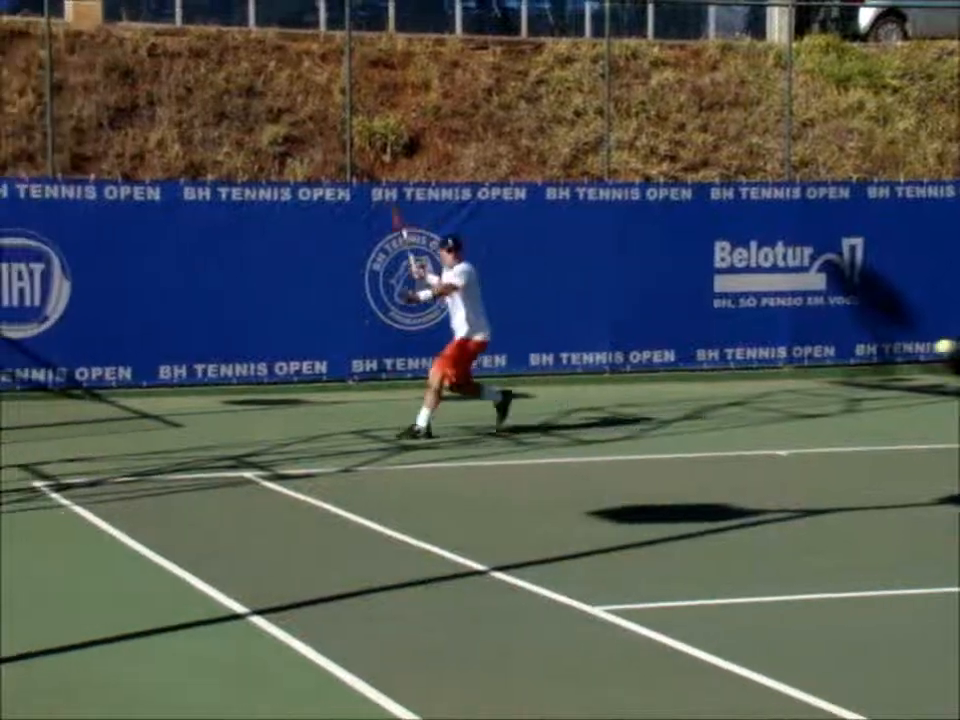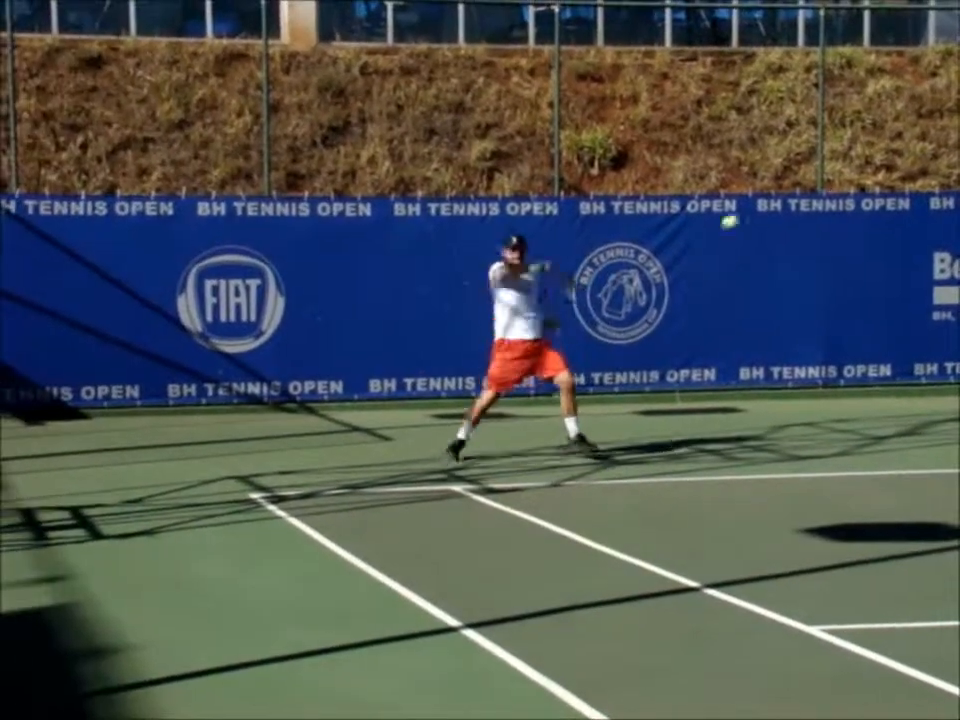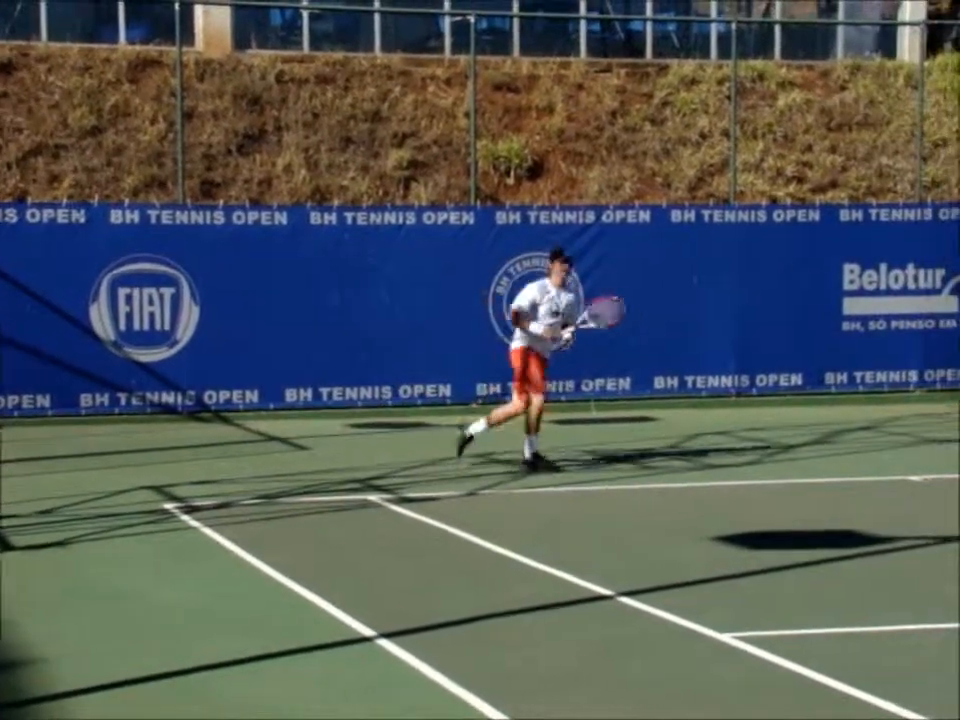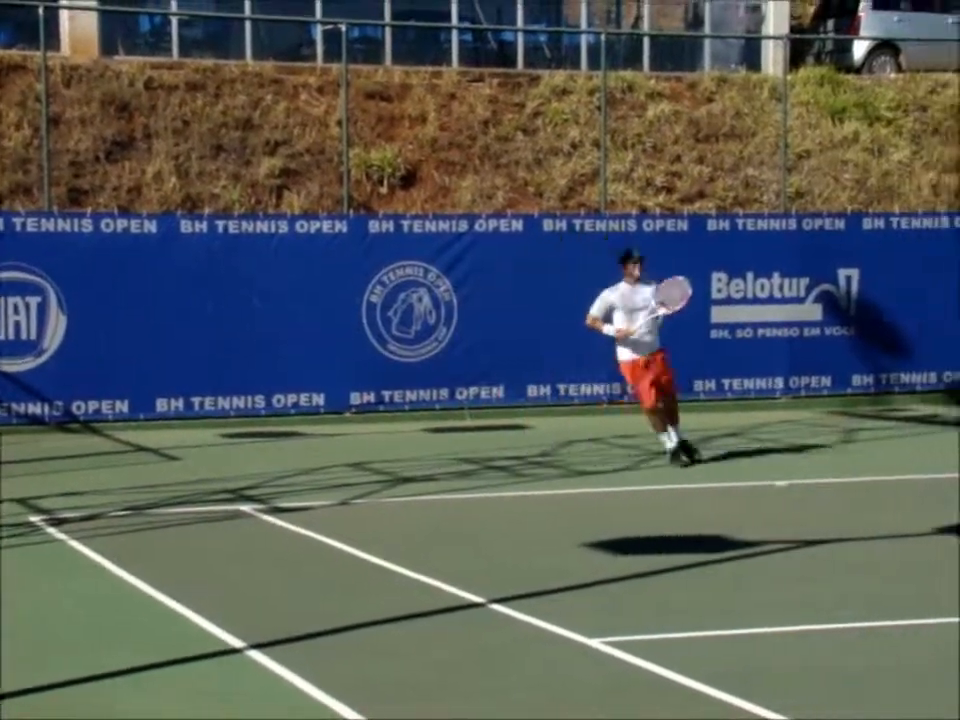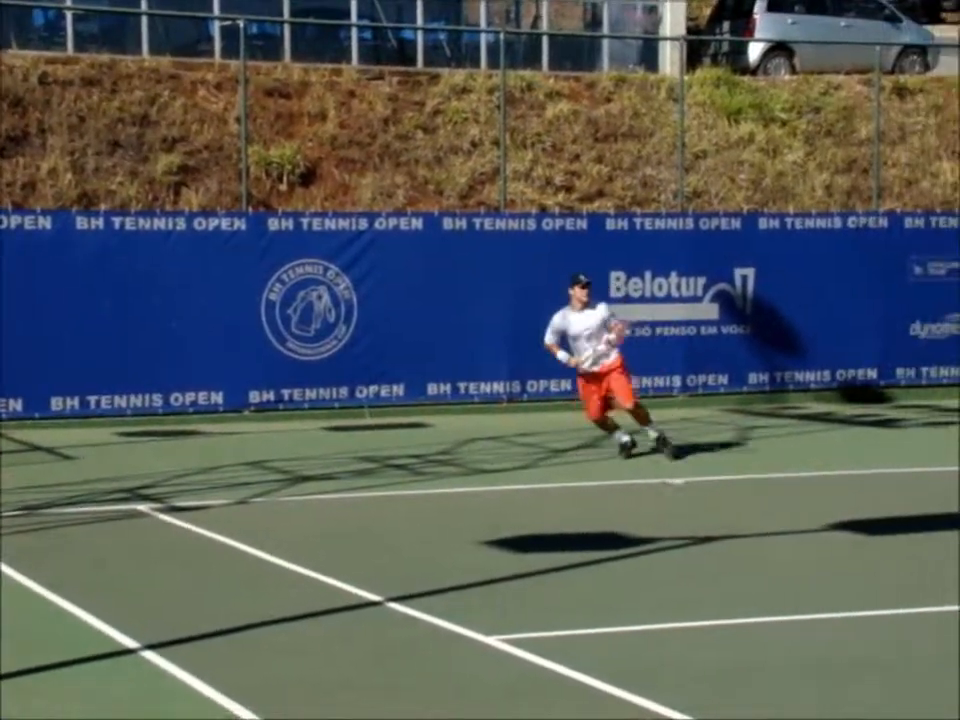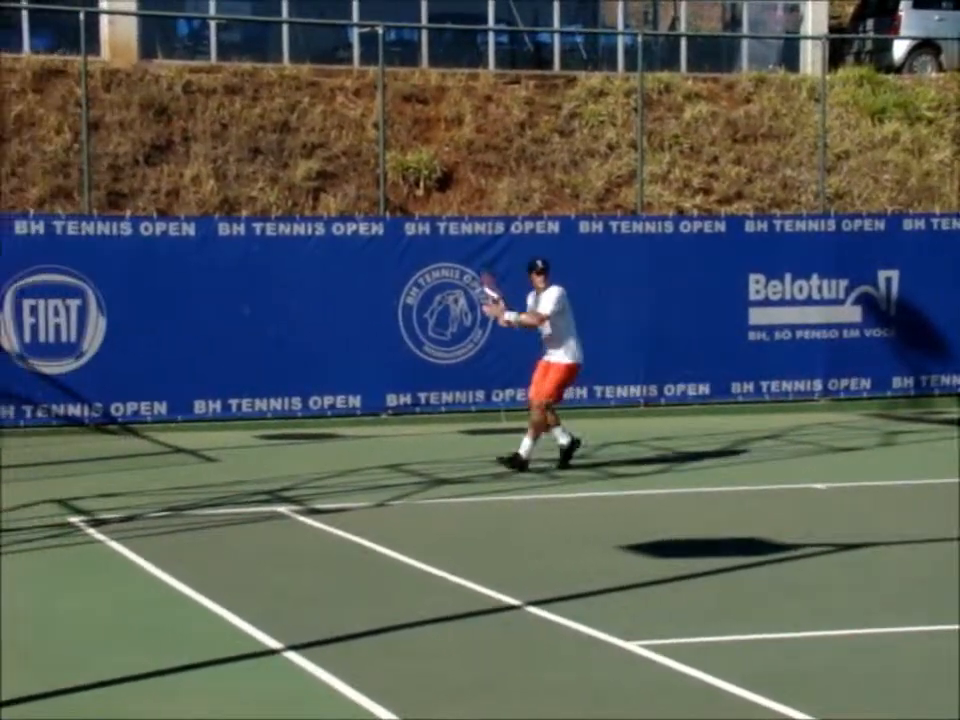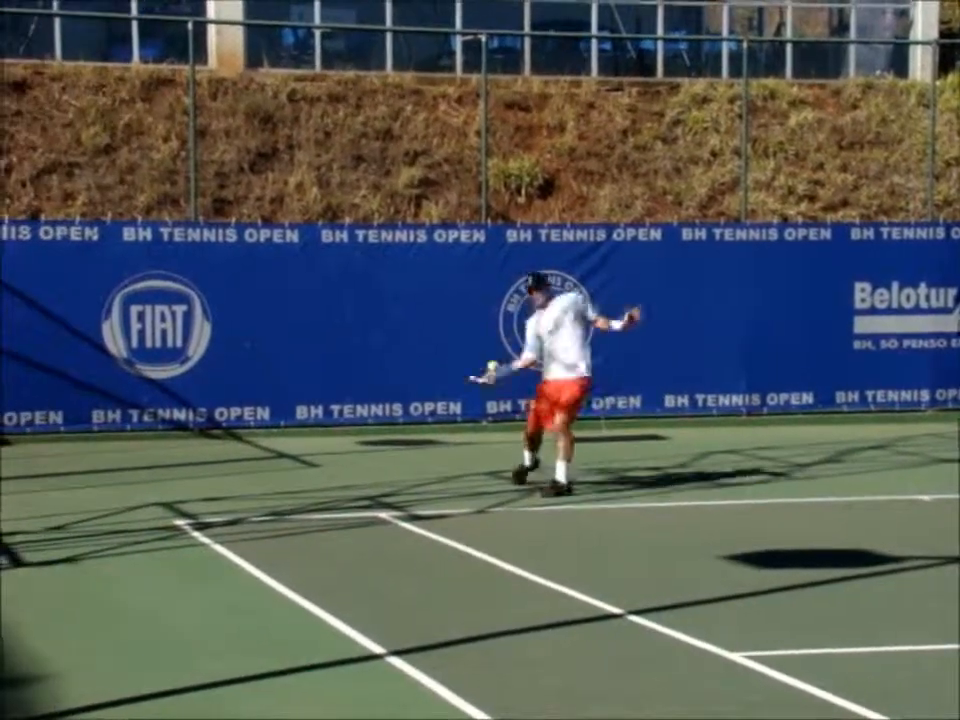
dt=0.7s
person 1, frame 1
left shoulder: (464, 269)
right shoulder: (448, 270)
left elbow: (449, 287)
right elbow: (440, 285)
left wrist: (421, 295)
right wrist: (426, 276)
left hip: (473, 336)
right hip: (465, 336)
left knee: (435, 376)
right knee: (456, 384)
left ankle: (421, 427)
right ankle: (500, 398)
person 1, frame 2
left shoulder: (532, 280)
right shoulder: (496, 270)
right elbow: (508, 272)
left wrist: (543, 321)
right wrist: (537, 269)
left hip: (537, 342)
right hip: (509, 343)
left knee: (566, 381)
right knee: (490, 394)
left ankle: (576, 437)
right ankle: (460, 439)
person 1, frame 3
left shoulder: (571, 295)
right shoulder: (536, 288)
left elbow: (569, 325)
right elbow: (515, 316)
left wrist: (567, 334)
right wrist: (539, 330)
left hip: (541, 354)
right hip: (526, 349)
left knee: (520, 406)
right knee: (538, 397)
left ankle: (471, 431)
right ankle: (531, 454)
person 1, frame 4
left shoulder: (650, 288)
right shoulder: (612, 294)
left elbow: (659, 312)
right elbow: (591, 320)
right wrist: (612, 330)
left hip: (654, 353)
right hip: (630, 359)
left knee: (670, 398)
right knee: (650, 405)
left ankle: (679, 440)
right ankle: (671, 448)
person 1, frame 5
left shoulder: (601, 309)
right shoulder: (560, 318)
left elbow: (617, 327)
right elbow: (549, 344)
left wrist: (615, 336)
right wrist: (565, 357)
left hip: (611, 364)
right hip: (586, 373)
left knee: (630, 405)
right knee: (596, 416)
left ankle: (658, 438)
right ankle: (625, 439)
person 1, frame 6
left shoulder: (557, 292)
right shoulder: (533, 297)
left elbow: (538, 319)
right elbow: (530, 322)
left wrist: (507, 315)
right wrist: (507, 318)
left hip: (567, 359)
right hip: (551, 357)
left knee: (538, 403)
right knee: (538, 403)
left ankle: (522, 456)
right ankle: (568, 441)
person 1, frame 7
left shoulder: (573, 300)
right shoulder: (533, 323)
left elbow: (597, 321)
right elbow: (530, 359)
left wrist: (621, 323)
right wrist: (502, 371)
left hip: (577, 378)
right hip: (551, 380)
left knee: (561, 422)
right knee: (532, 429)
left ankle: (562, 481)
right ankle: (529, 461)
